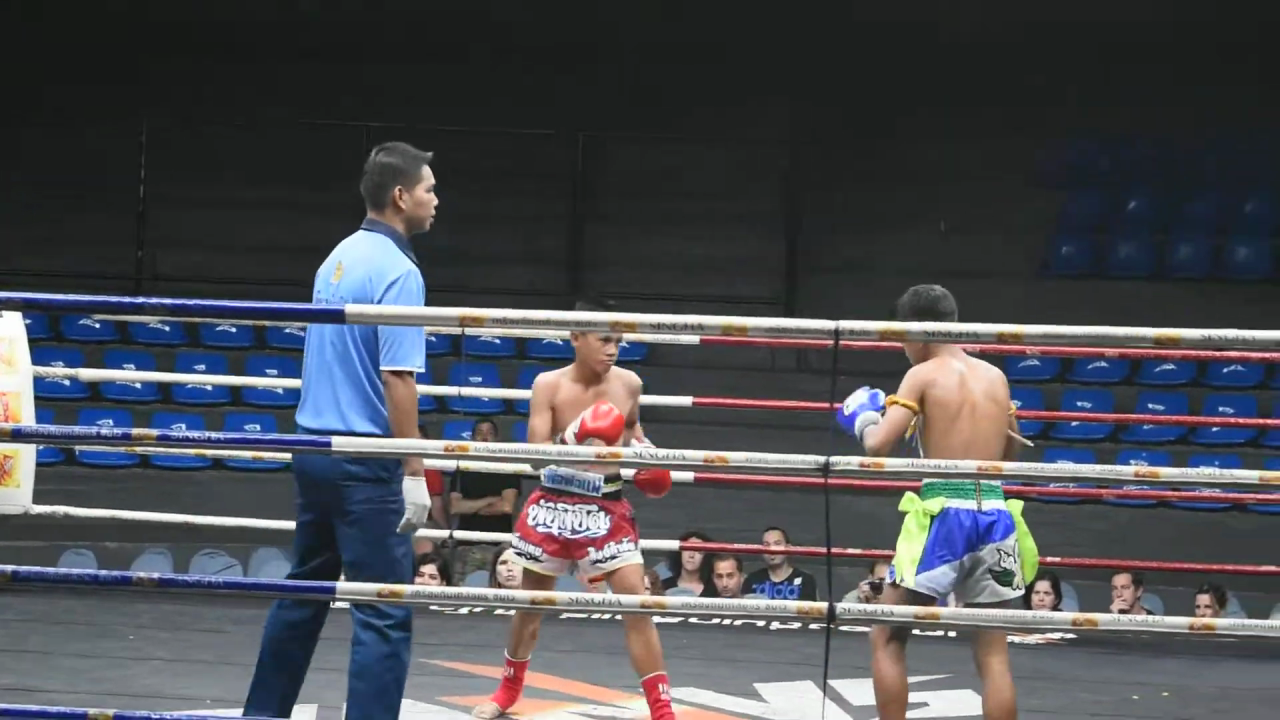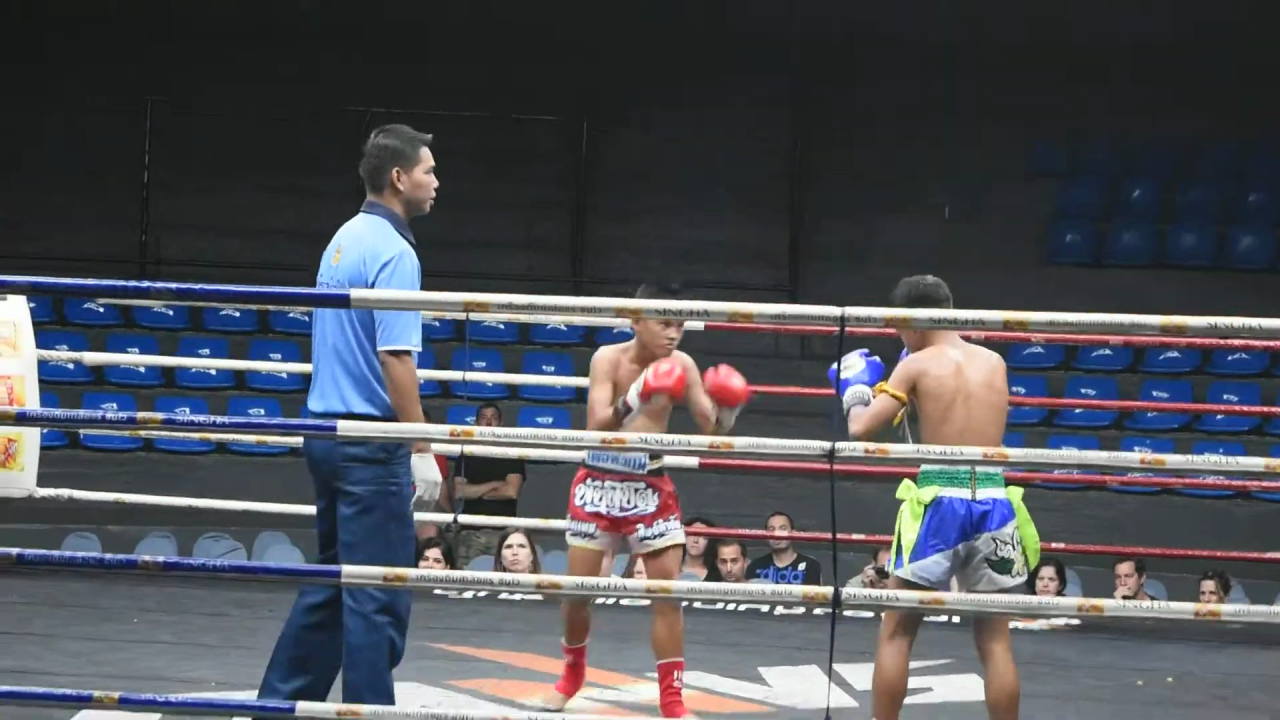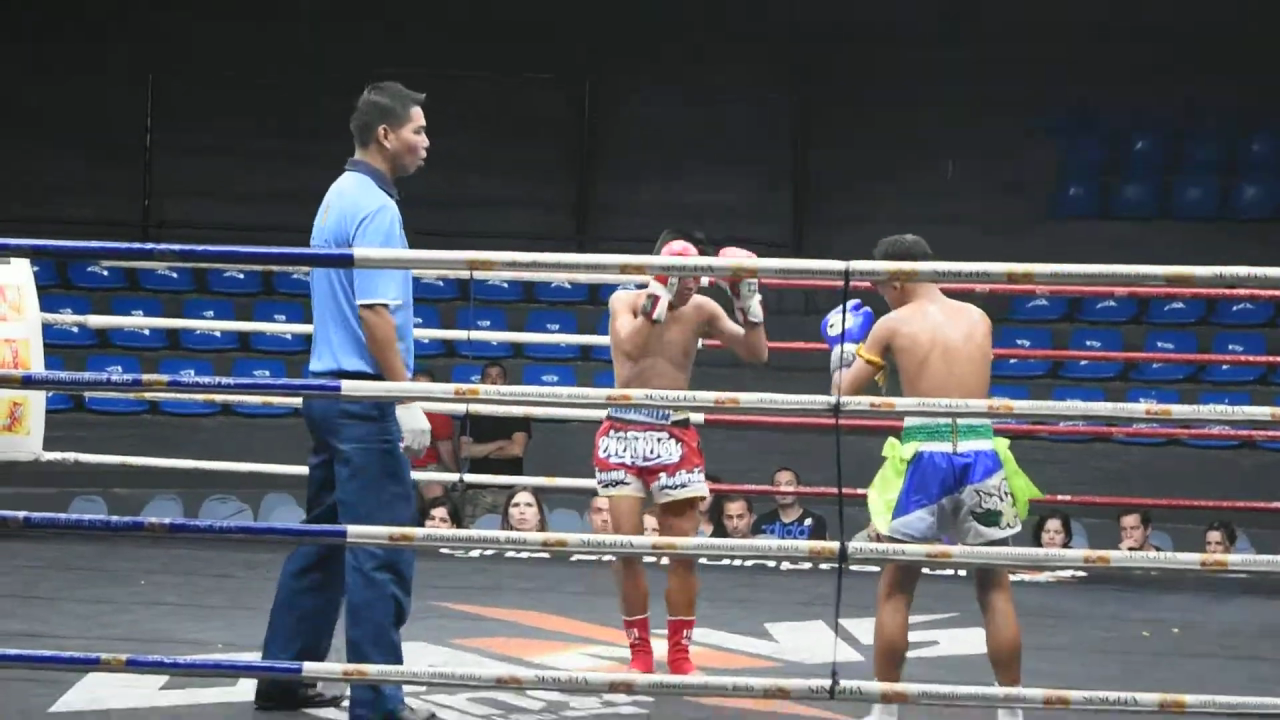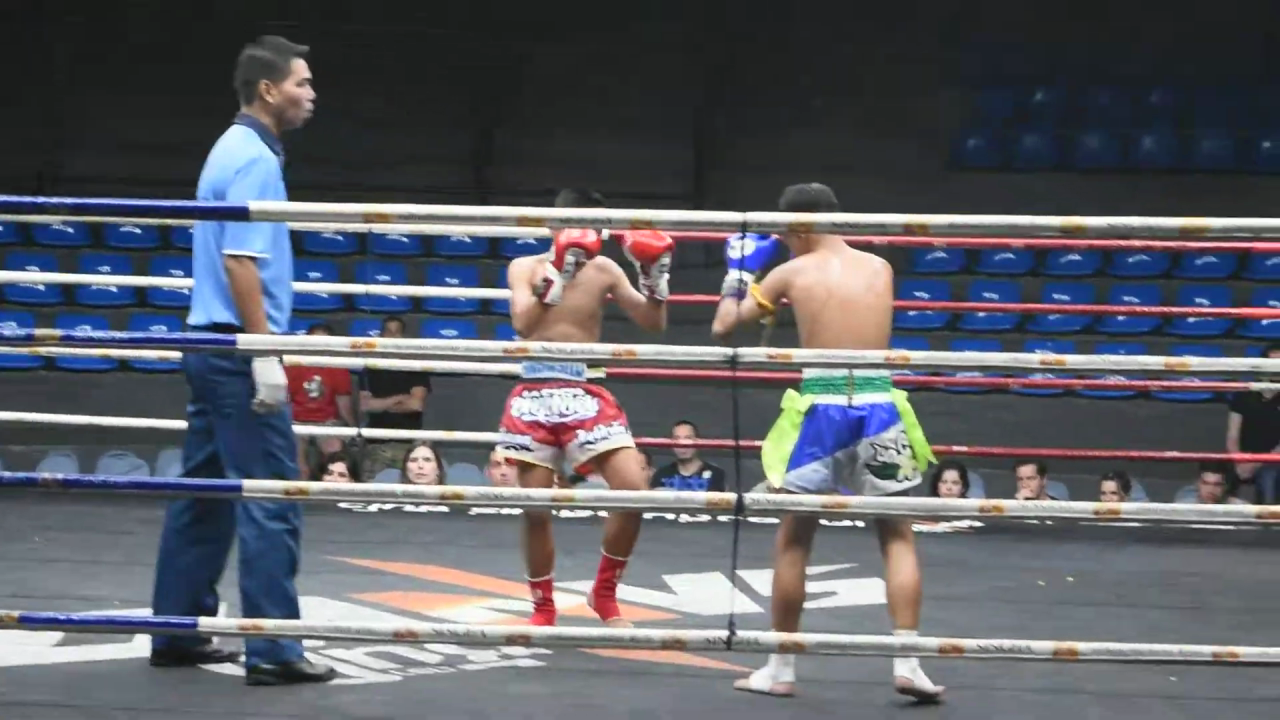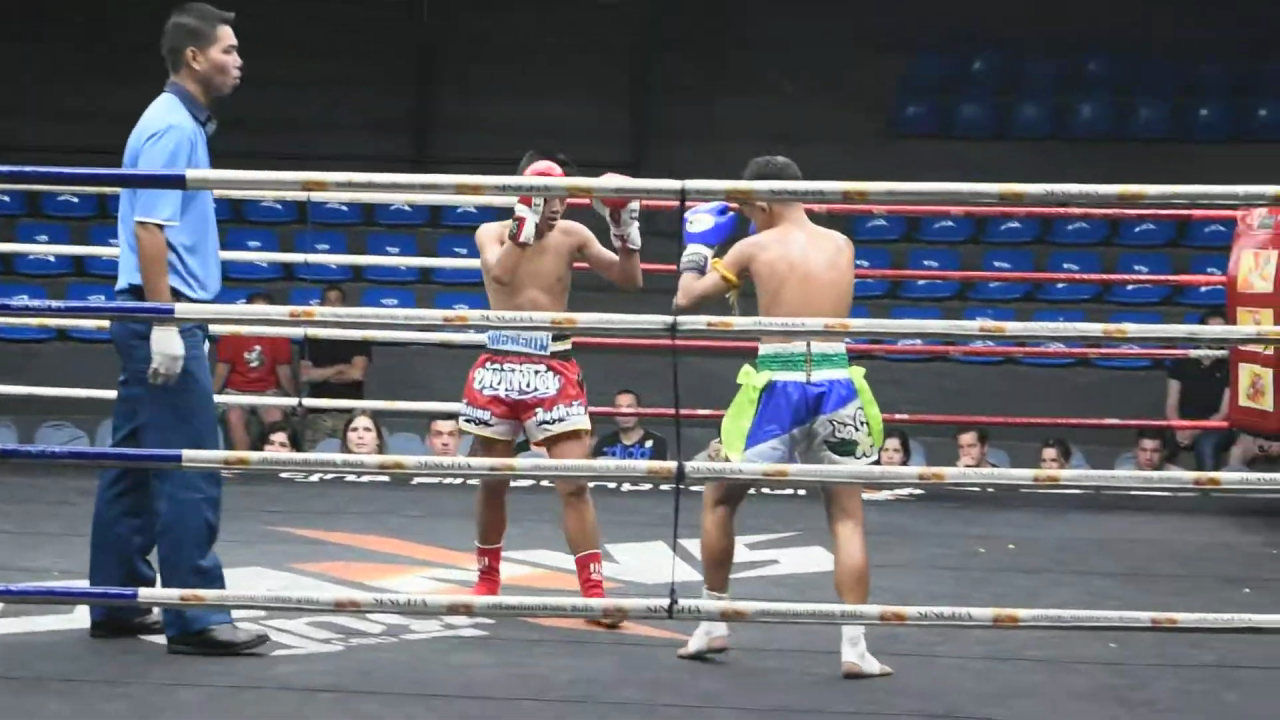
dt=0.2s
person 1, frame 1
left shoulder: (339, 257)
right shoulder: (398, 271)
right elbow: (397, 379)
right wrist: (414, 473)
left hip: (314, 446)
right hip: (363, 459)
left knee: (305, 591)
right knee: (384, 611)
person 1, frame 2
left shoulder: (344, 241)
right shoulder: (393, 250)
right elbow: (395, 359)
right wrist: (420, 450)
left hip: (326, 430)
right hip: (368, 443)
left knee: (331, 582)
right knee: (376, 597)
left ankle: (282, 705)
person 1, frame 3
left shoulder: (339, 196)
right shoulder: (376, 206)
right elbow: (375, 311)
right wrist: (407, 400)
left hip: (329, 391)
right hip: (363, 399)
left knee: (324, 541)
right knee: (380, 551)
person 1, frame 4
left shoulder: (235, 151)
right shoulder: (253, 158)
right elbow: (240, 262)
right wrist: (266, 354)
left hip: (216, 348)
right hip: (238, 350)
left knee: (203, 492)
right knee: (270, 500)
left ankle: (177, 632)
right ankle: (274, 650)
person 1, frame 5
left shoulder: (178, 123)
right shoulder: (172, 126)
right elbow: (149, 230)
right wrist: (166, 324)
left hip: (156, 320)
right hip: (165, 320)
left knee: (135, 464)
right knee: (190, 466)
left ankle: (117, 603)
right ankle: (195, 615)
person 2, frame 1
left shoulder: (922, 376)
right shoulder: (996, 377)
left elbow: (877, 444)
left wrist: (861, 419)
left hip: (945, 515)
right hip: (994, 517)
left knee: (887, 640)
right knee: (992, 653)
person 2, frame 2
left shoulder: (915, 365)
right shoulder: (995, 363)
left elbow: (861, 431)
left wrist: (854, 389)
left hip: (941, 503)
right hip: (995, 504)
left knee: (896, 633)
right knee: (994, 637)
person 2, frame 3
left shoulder: (892, 324)
right shoulder: (979, 318)
left elbow: (843, 395)
left wrist: (843, 342)
left hip: (925, 458)
right hip: (981, 457)
left knee: (895, 589)
right knee: (995, 586)
person 2, frame 4
left shoulder: (791, 272)
right shoulder: (880, 268)
left elbow: (722, 327)
left wrist: (738, 270)
left hip: (822, 410)
right hip: (879, 407)
left knee: (793, 542)
right knee: (898, 539)
left ankle: (781, 669)
right ankle: (908, 662)
person 2, frame 5
left shoulder: (754, 247)
right shoulder: (842, 244)
left elbow: (685, 299)
left wrist: (697, 245)
left hip: (779, 386)
right hip: (835, 384)
left knee: (720, 495)
right knee: (846, 517)
left ankle: (713, 624)
right ankle: (854, 647)
person 3, frame 1
left shoulder: (628, 384)
right shoulder: (548, 385)
right wrist: (574, 436)
left hip: (607, 507)
right hip: (554, 503)
left knee: (637, 606)
right knee: (530, 604)
person 3, frame 2
left shoulder: (682, 364)
right shoulder: (608, 358)
left elbow: (711, 428)
right elbow: (596, 424)
left wrist: (727, 408)
right wrist: (635, 398)
left hip: (651, 485)
right hip: (599, 482)
left knee: (667, 592)
right ankle: (572, 673)
person 3, frame 3
left shoulder: (701, 307)
right shoulder: (625, 300)
left elbow: (756, 353)
right elbow: (628, 348)
left wrist: (745, 294)
right wrist: (662, 291)
left hip: (674, 435)
right hip: (622, 433)
left knee: (683, 551)
left ankle: (680, 655)
right ankle: (640, 652)
person 3, frame 4
left shoulder: (603, 270)
right shoulder: (524, 267)
left elbow: (653, 322)
right elbow: (523, 324)
left wrist: (655, 273)
right wrist: (558, 272)
left hip: (588, 395)
right hip: (535, 395)
left knee: (634, 487)
right knee: (536, 509)
left ankle: (605, 593)
right ankle: (543, 610)
person 3, frame 5
left shoulder: (572, 234)
right shoulder: (492, 232)
left elbow: (629, 279)
right elbow: (498, 275)
left wrist: (624, 222)
right wrist: (526, 214)
left hip: (554, 368)
right hip: (499, 366)
left knee: (574, 481)
right knee: (492, 481)
left ankle: (592, 593)
right ankle: (487, 578)
